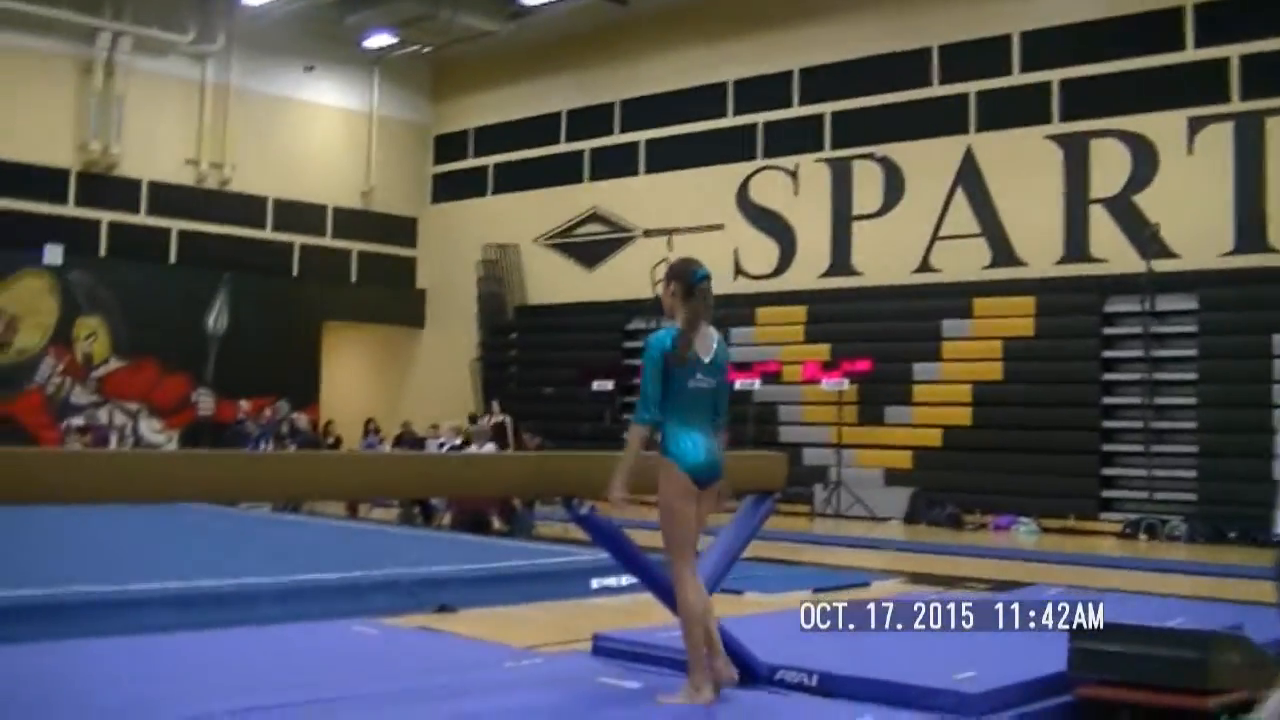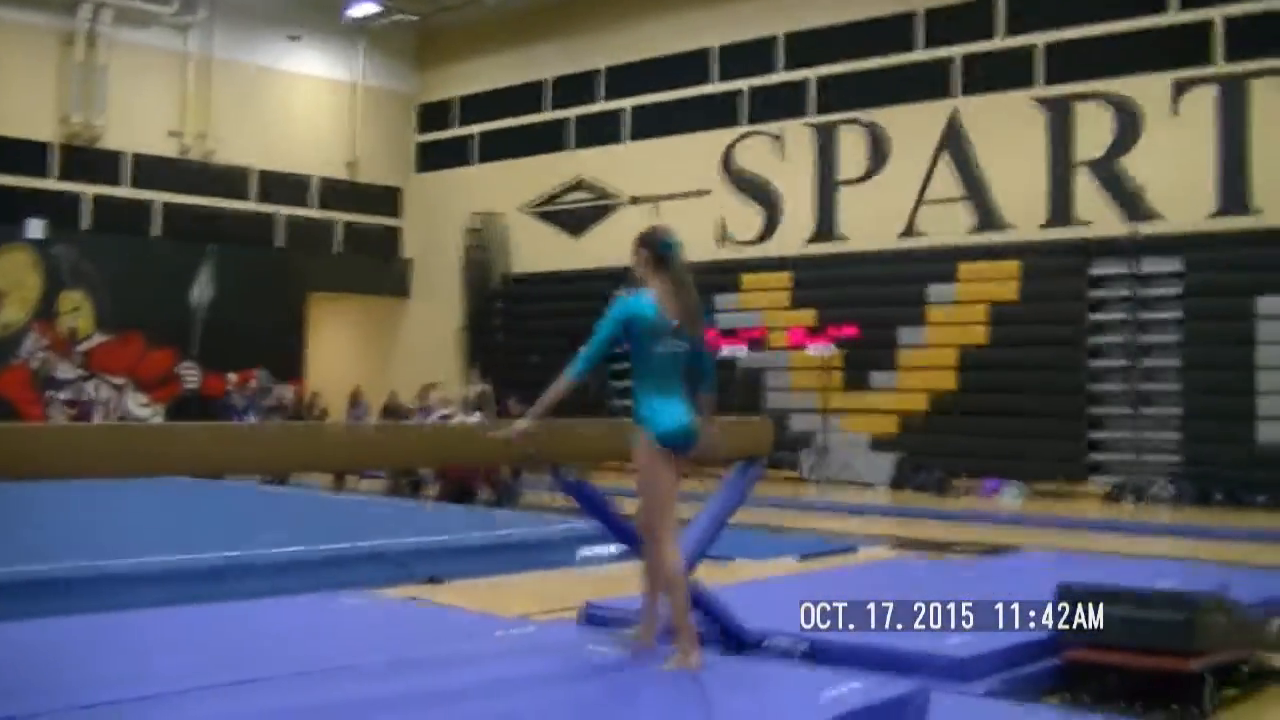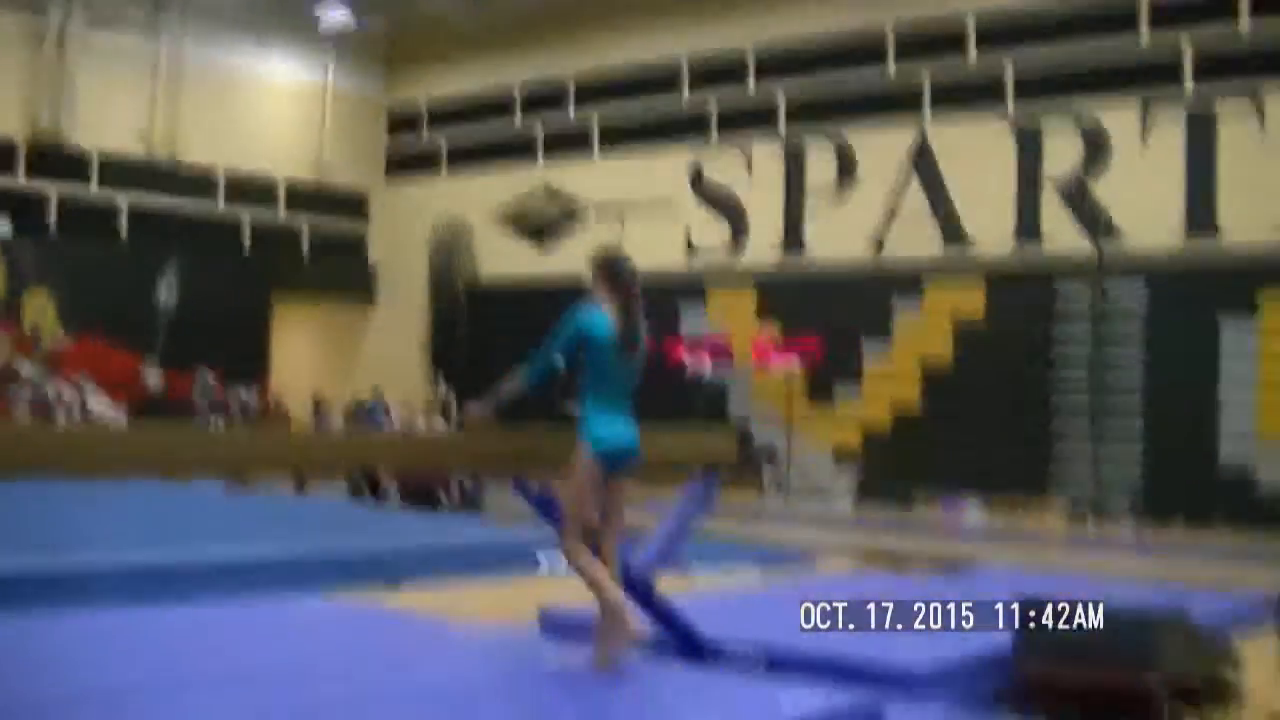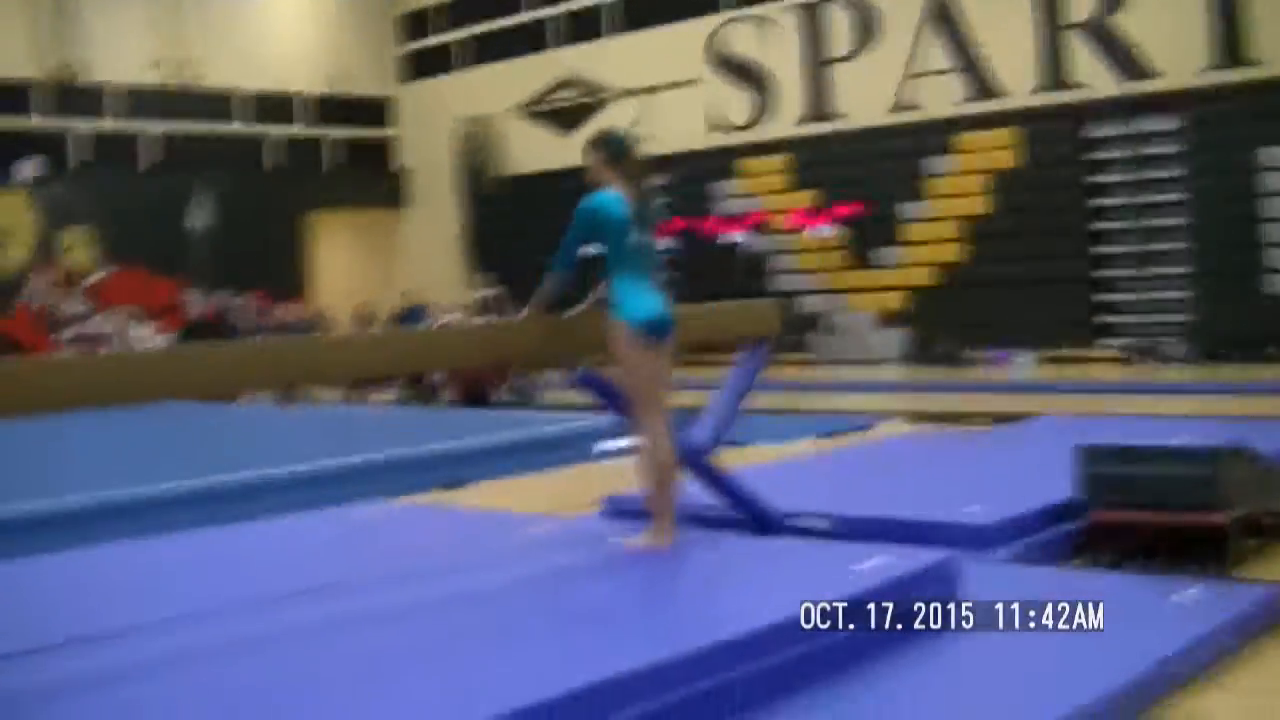
dt=0.4s
person 1, frame 1
left shoulder: (661, 342)
right shoulder: (719, 343)
left elbow: (646, 414)
left wrist: (621, 478)
left hip: (679, 459)
right hip: (709, 458)
left knee: (681, 570)
right knee: (686, 566)
left ankle: (699, 683)
right ankle: (719, 662)
person 1, frame 2
left shoulder: (629, 306)
right shoulder: (689, 310)
left elbow: (583, 364)
right elbow: (704, 374)
left wrist: (531, 415)
right wrist: (704, 425)
left hip: (654, 425)
right hip: (683, 423)
left knee: (662, 535)
right knee: (652, 527)
left ankle: (688, 647)
right ankle: (648, 625)
person 1, frame 3
left shoulder: (585, 320)
right shoulder: (635, 329)
left elbow: (540, 367)
left wrist: (489, 403)
left hip: (598, 440)
right hip: (627, 439)
left knee: (573, 540)
right knee: (607, 544)
left ankle: (620, 612)
right ankle: (607, 642)
person 1, frame 4
left shoulder: (595, 203)
right shoulder: (640, 203)
left elbow: (564, 260)
left wrist: (533, 309)
left hip: (631, 316)
right hip: (660, 311)
left knee: (648, 424)
right knee: (657, 421)
left ankle: (660, 526)
right ankle: (665, 522)
